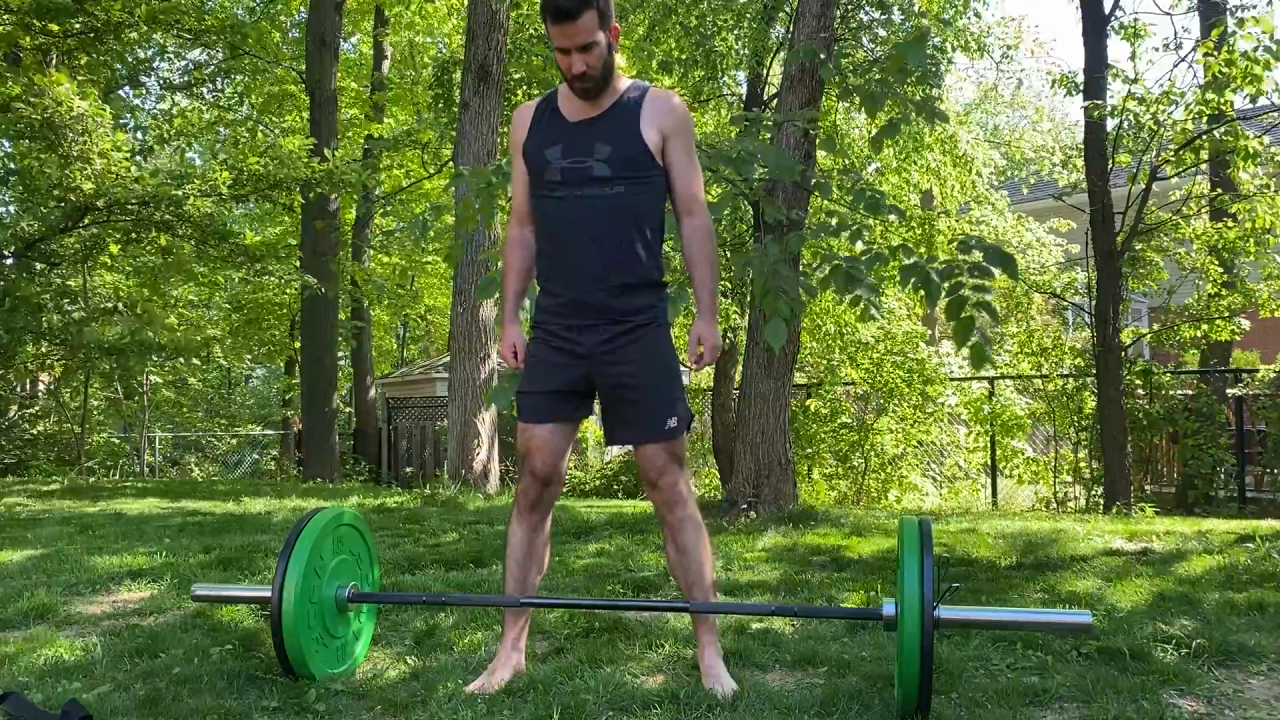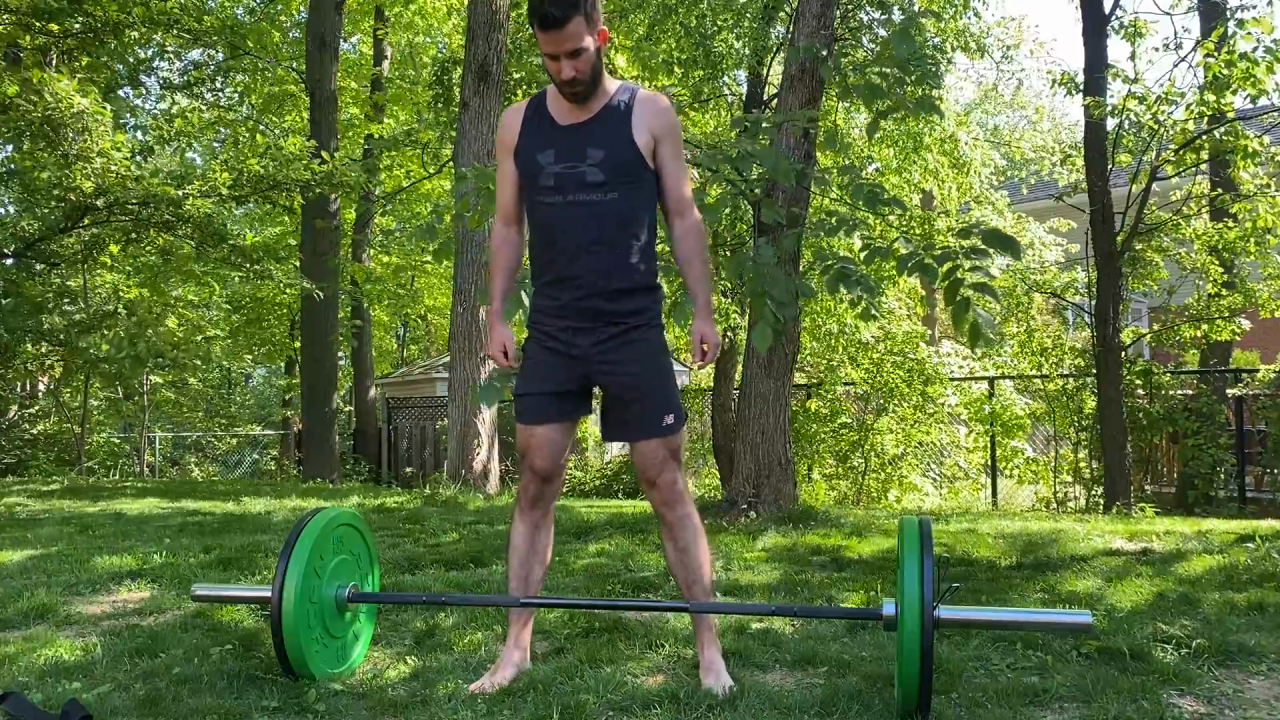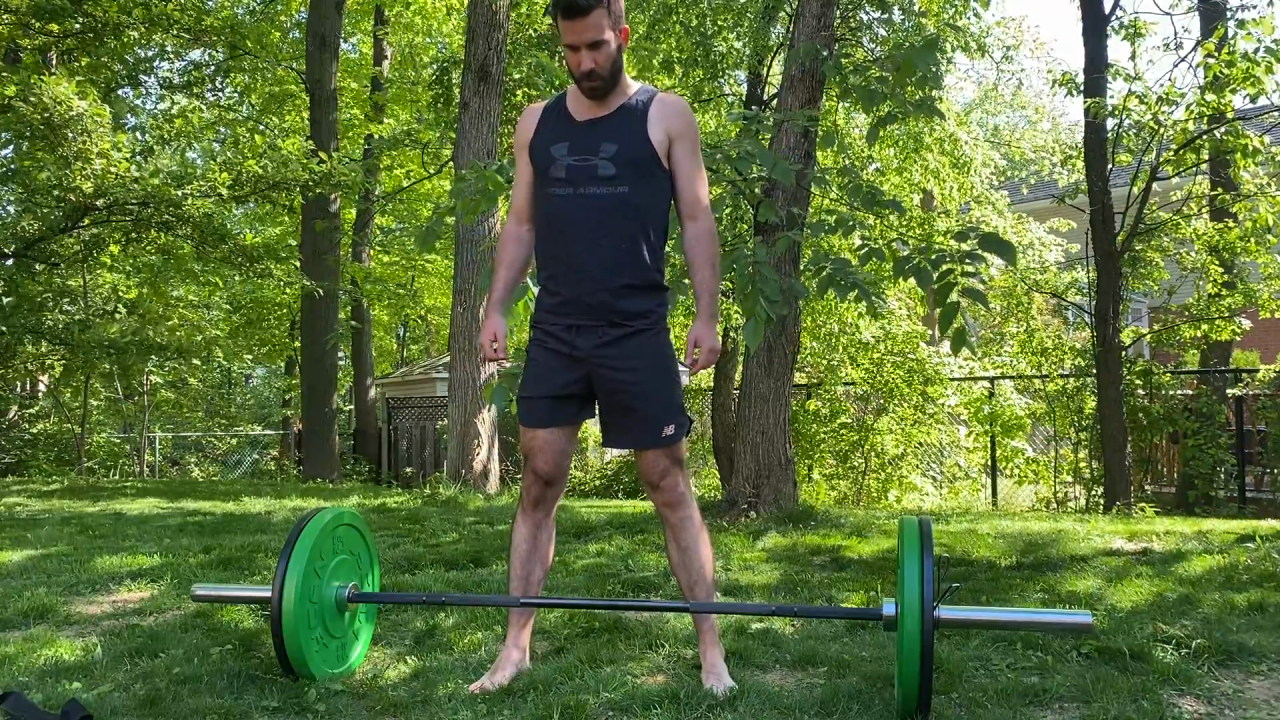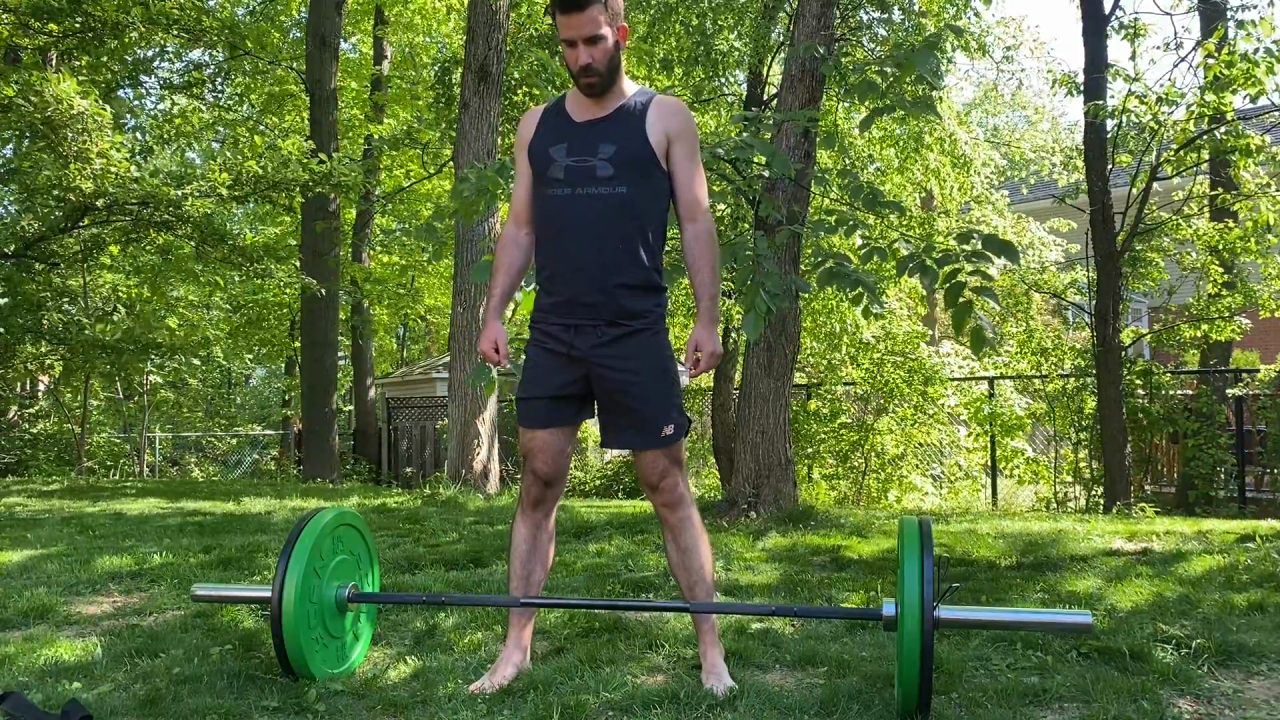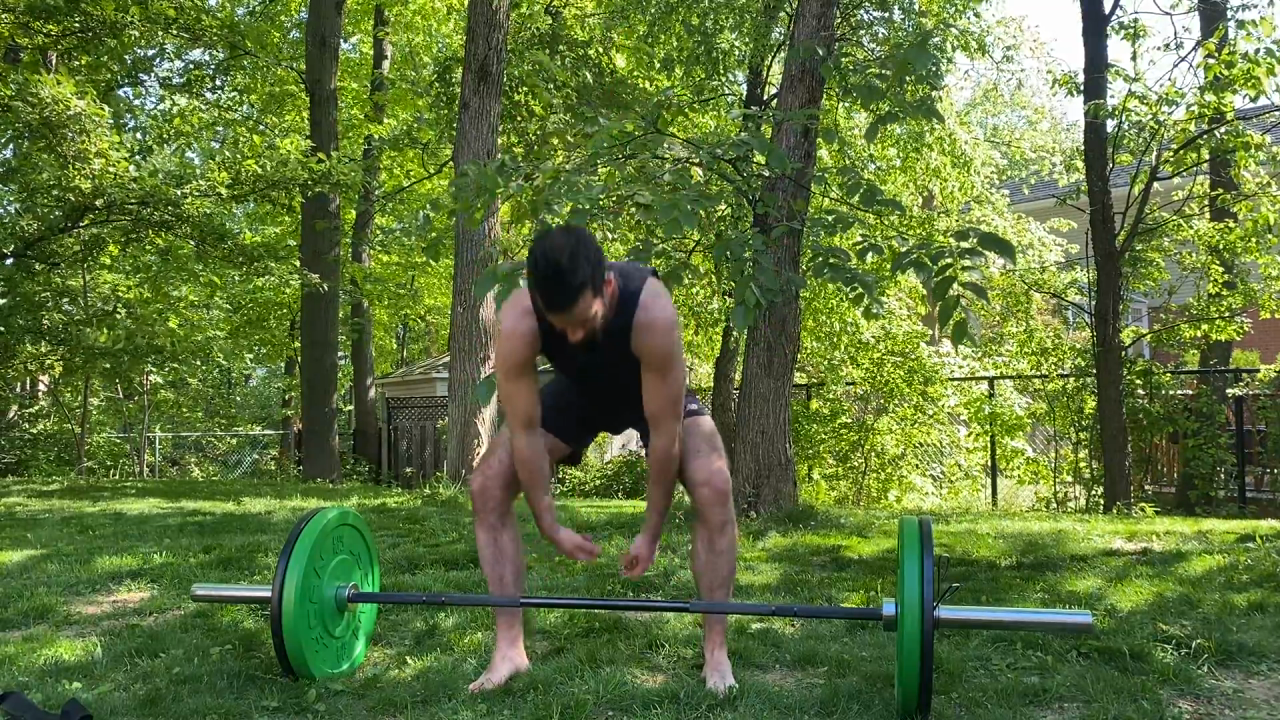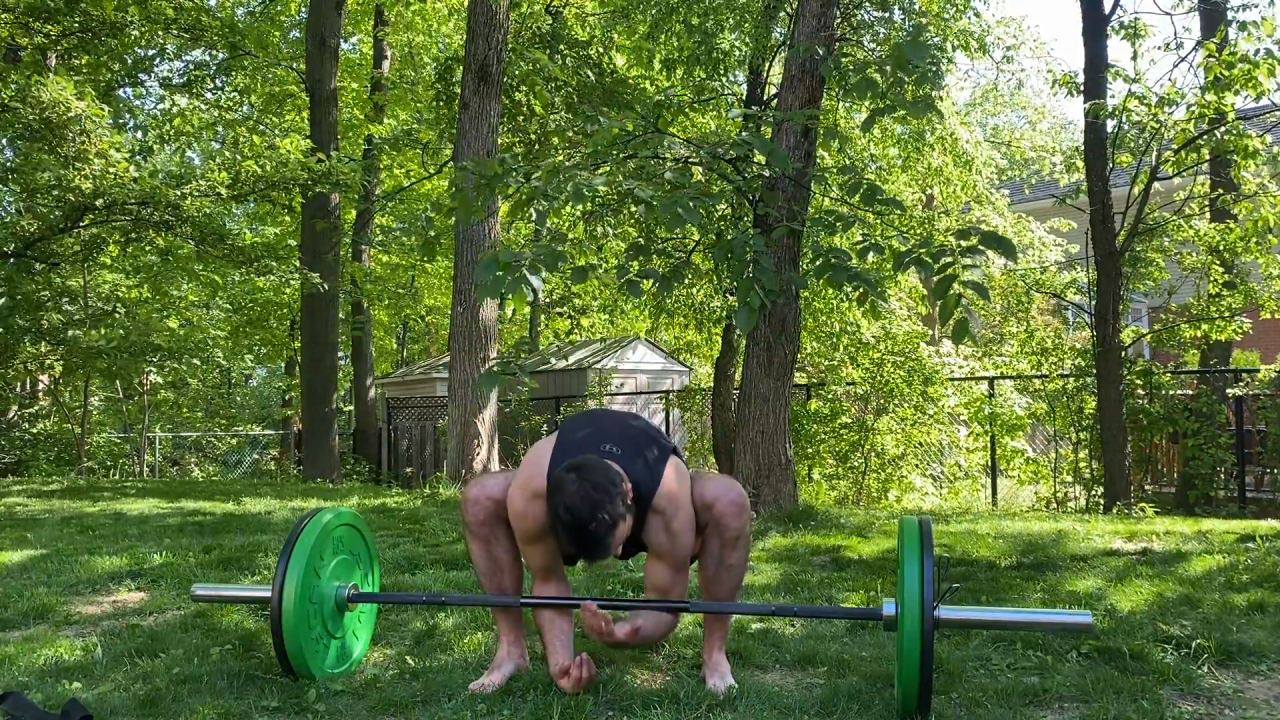
dt=0.7s
person 1, frame 1
left shoulder: (661, 111)
right shoulder: (529, 120)
left elbow: (694, 215)
right elbow: (523, 224)
left wrist: (706, 313)
right wrist: (511, 316)
left hip: (638, 331)
right hip: (554, 333)
left knee: (670, 486)
right knee: (535, 483)
left ankle: (709, 649)
right ankle: (512, 646)
person 1, frame 2
left shoulder: (649, 112)
right shoulder: (518, 123)
left elbow: (684, 216)
right elbow: (508, 224)
left wrist: (704, 311)
right wrist: (497, 313)
left hip: (633, 331)
right hip: (550, 333)
left knee: (666, 485)
right knee: (535, 483)
left ankle: (709, 649)
right ankle: (516, 646)
person 1, frame 3
left shoulder: (666, 114)
right shoulder: (537, 121)
left elbow: (697, 219)
right elbow: (521, 223)
left wrist: (707, 316)
right wrist: (495, 309)
left hip: (638, 334)
right hip: (553, 334)
left knee: (670, 488)
right knee: (538, 487)
left ankle: (710, 649)
right ankle: (515, 646)
person 1, frame 4
left shoulder: (665, 117)
right shoulder: (537, 123)
left elbow: (697, 222)
right elbow: (519, 227)
left wrist: (707, 320)
right wrist: (493, 314)
left hip: (636, 335)
right hip: (551, 336)
left knee: (669, 491)
right knee: (537, 490)
left ankle: (710, 648)
right ankle: (516, 647)
person 1, frame 5
left shoulder: (651, 312)
right shoulder: (518, 319)
left elbow: (665, 432)
right elbow: (523, 432)
left wrist: (649, 533)
right wrist: (551, 525)
left hip: (654, 401)
right hip: (573, 394)
left knee: (712, 485)
right knee: (486, 484)
left ankle: (716, 651)
right ankle: (509, 648)
person 1, frame 6
left shoulder: (668, 498)
right shoulder: (530, 493)
left elbow: (664, 606)
right elbow: (547, 580)
left wrist: (625, 634)
right wrist: (560, 661)
left knee: (728, 502)
right knee: (480, 499)
left ankle: (714, 653)
right ankle: (511, 649)
